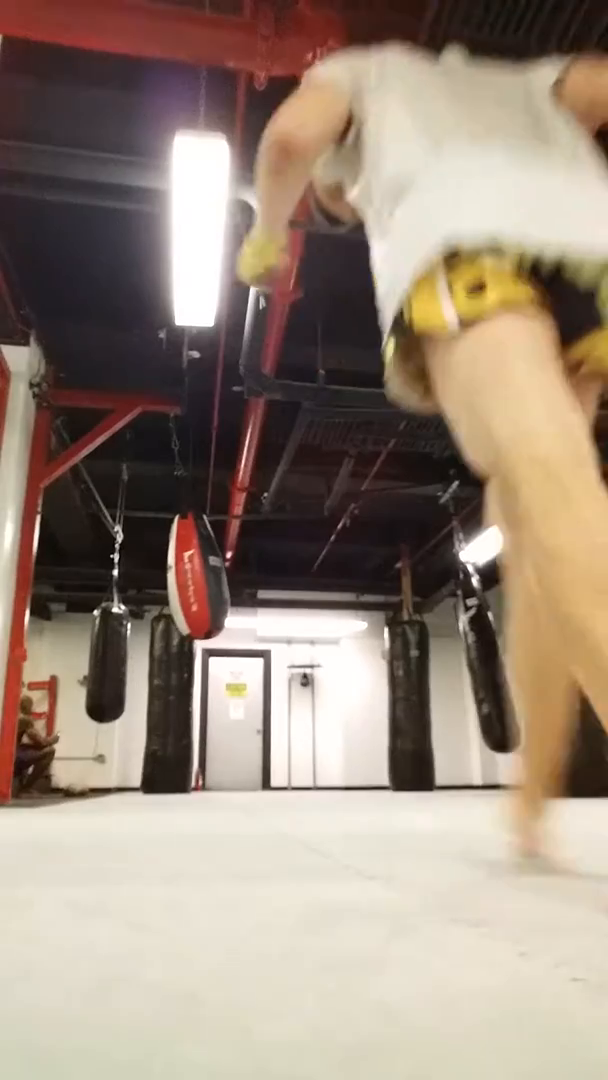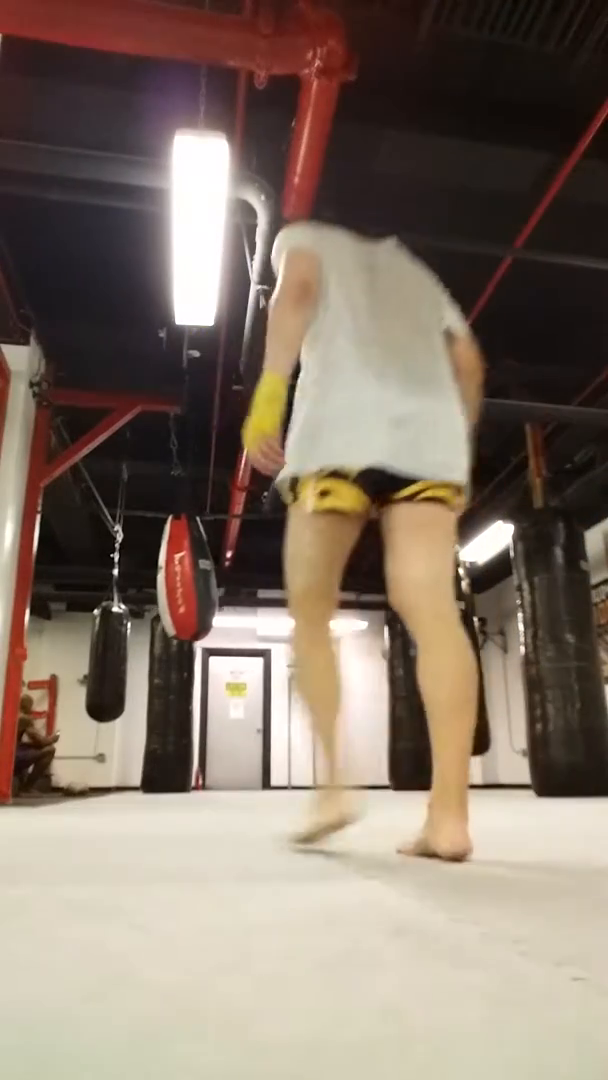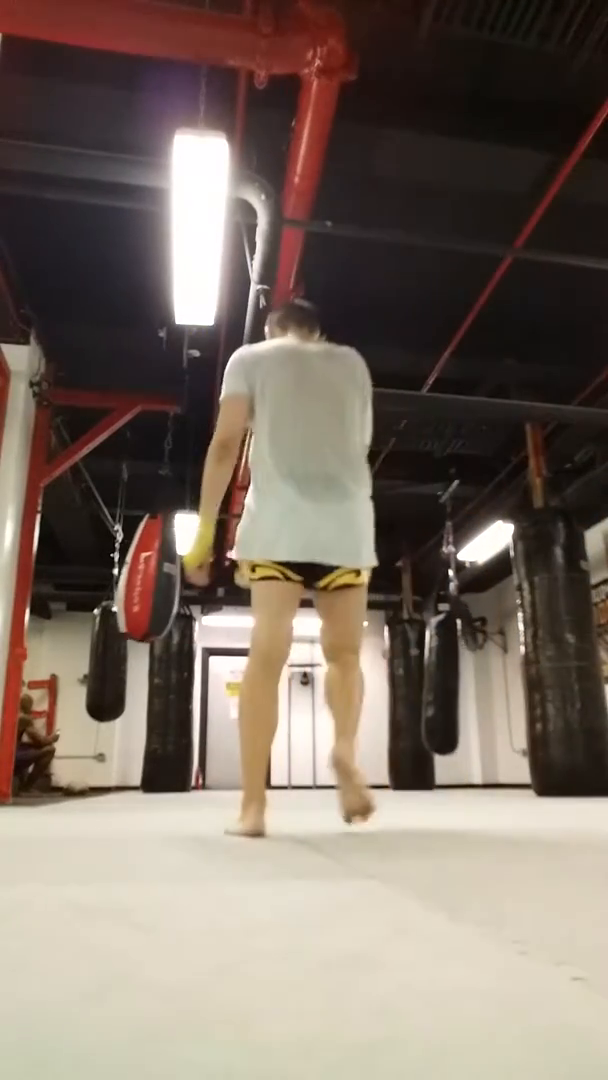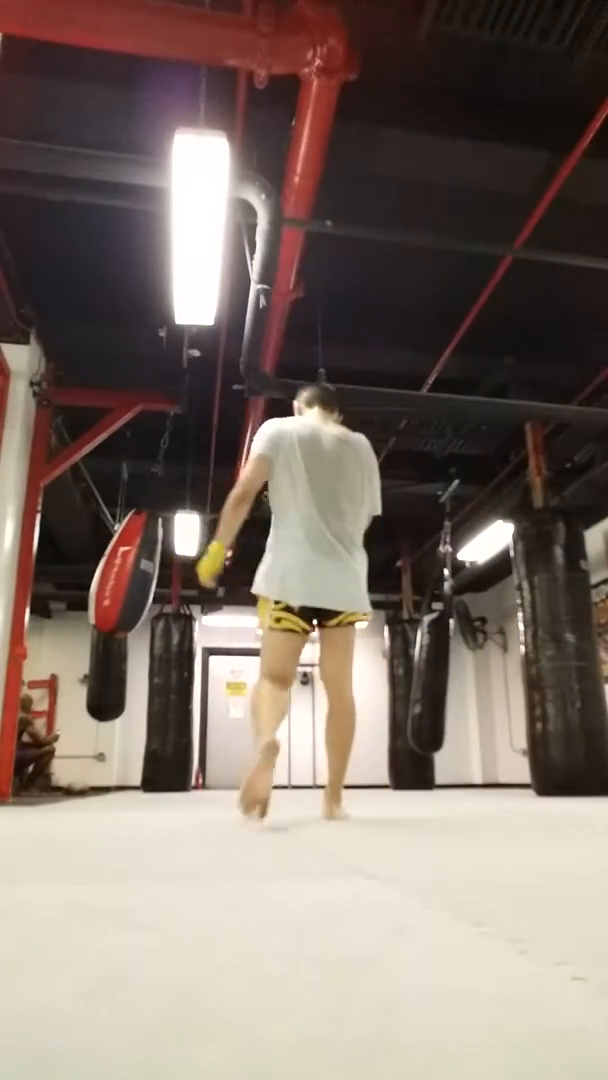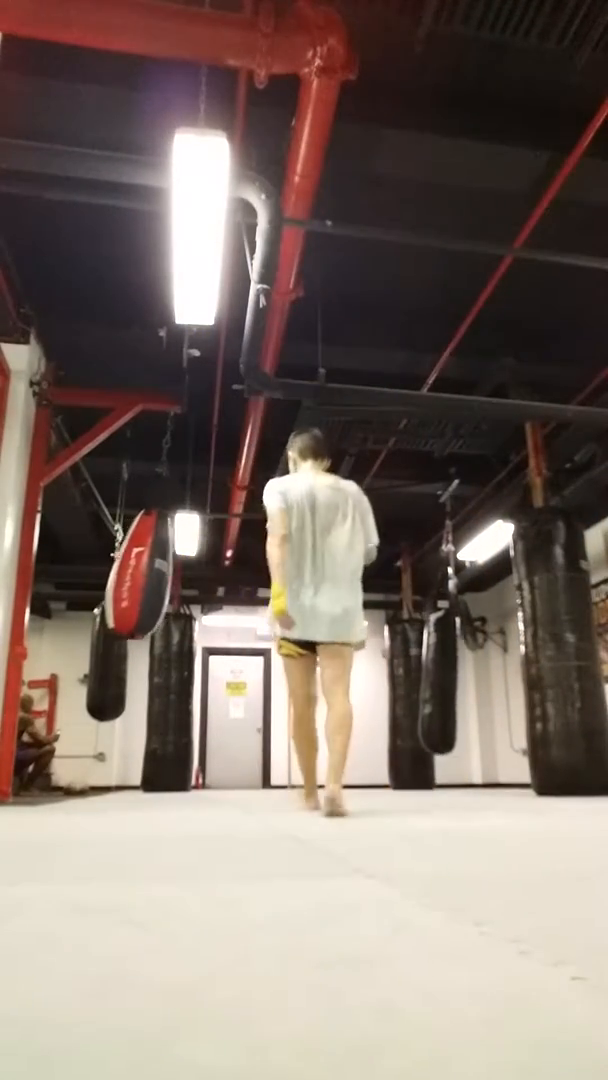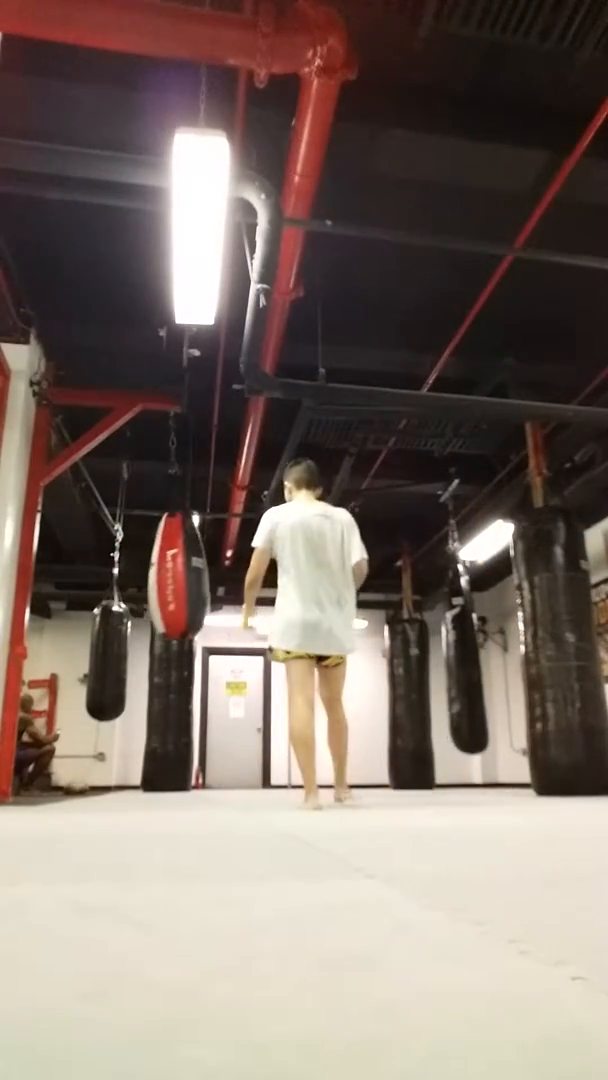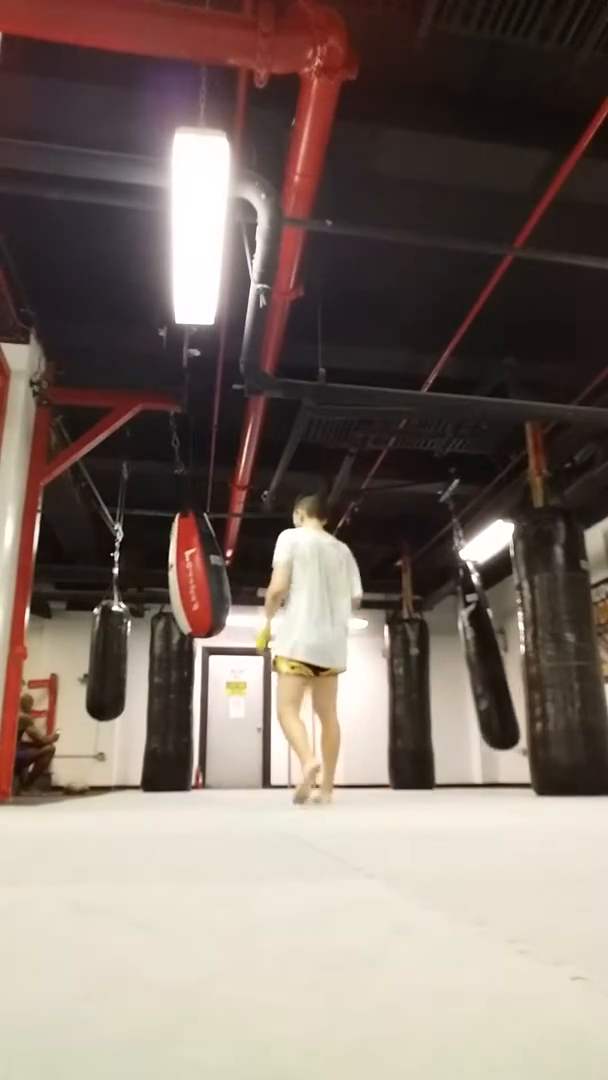
dt=0.4s
person 1, frame 1
left shoulder: (357, 75)
right shoulder: (505, 81)
left elbow: (287, 141)
left wrist: (261, 247)
left hip: (460, 234)
right knee: (528, 514)
person 1, frame 2
left shoulder: (304, 240)
right shoulder: (413, 270)
left elbow: (296, 295)
right elbow: (467, 364)
left wrist: (269, 392)
right wrist: (459, 440)
left hip: (343, 426)
right hip: (431, 432)
left knee: (310, 607)
right knee: (432, 610)
left ankle: (333, 780)
right ankle: (449, 812)
person 1, frame 3
left shoulder: (250, 357)
right shoulder: (351, 362)
left elbow: (226, 441)
left wrist: (205, 528)
left hip: (275, 524)
right hip: (345, 521)
left knee: (266, 658)
right knee: (343, 652)
left ankle: (253, 804)
right ankle: (346, 746)
person 1, frame 4
left shoulder: (277, 430)
right shoulder: (360, 445)
left elbow: (243, 493)
left wrist: (216, 550)
left hip: (289, 573)
right hip: (345, 577)
left knee: (274, 677)
right knee: (338, 686)
left ankle: (267, 741)
right ankle: (333, 797)
person 1, frame 5
left shoulder: (280, 486)
right shoulder: (353, 492)
left elbow: (277, 537)
right elbow: (369, 553)
left wrist: (277, 593)
left hip: (297, 608)
right hip: (341, 608)
left knee: (302, 703)
right knee: (338, 697)
left ankle: (310, 791)
right ankle: (334, 778)
person 1, frame 6
left shoulder: (276, 516)
right shoulder: (342, 517)
left elbow: (253, 576)
right elbow: (360, 569)
left wrist: (248, 610)
left hip: (295, 623)
right hip: (336, 625)
left knee: (300, 704)
right knee: (334, 705)
left ankle: (311, 791)
right ankle: (340, 782)
person 1, frame 7
left shoulder: (291, 537)
right shoulder: (343, 550)
left elbow: (278, 587)
right elbow: (355, 599)
left wrist: (266, 624)
left hip: (298, 637)
right hip: (332, 640)
left knee: (287, 707)
right knee: (327, 712)
left ankle: (308, 761)
right ankle: (326, 788)
